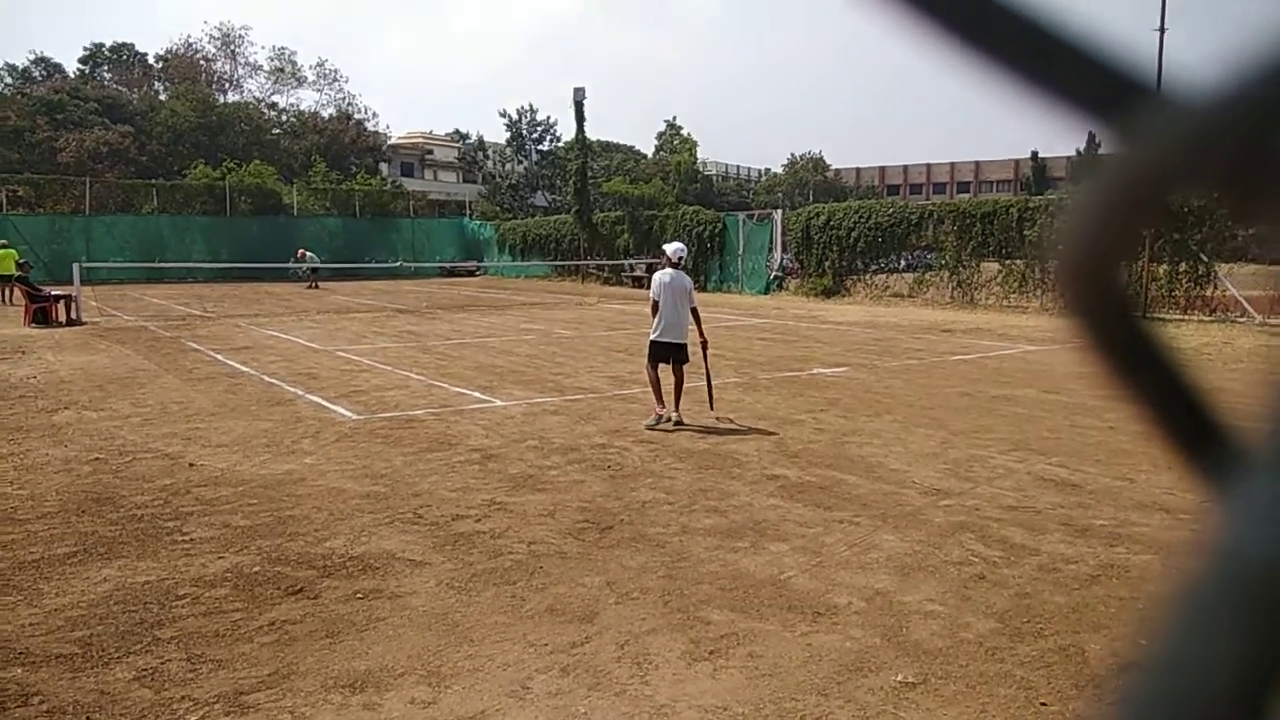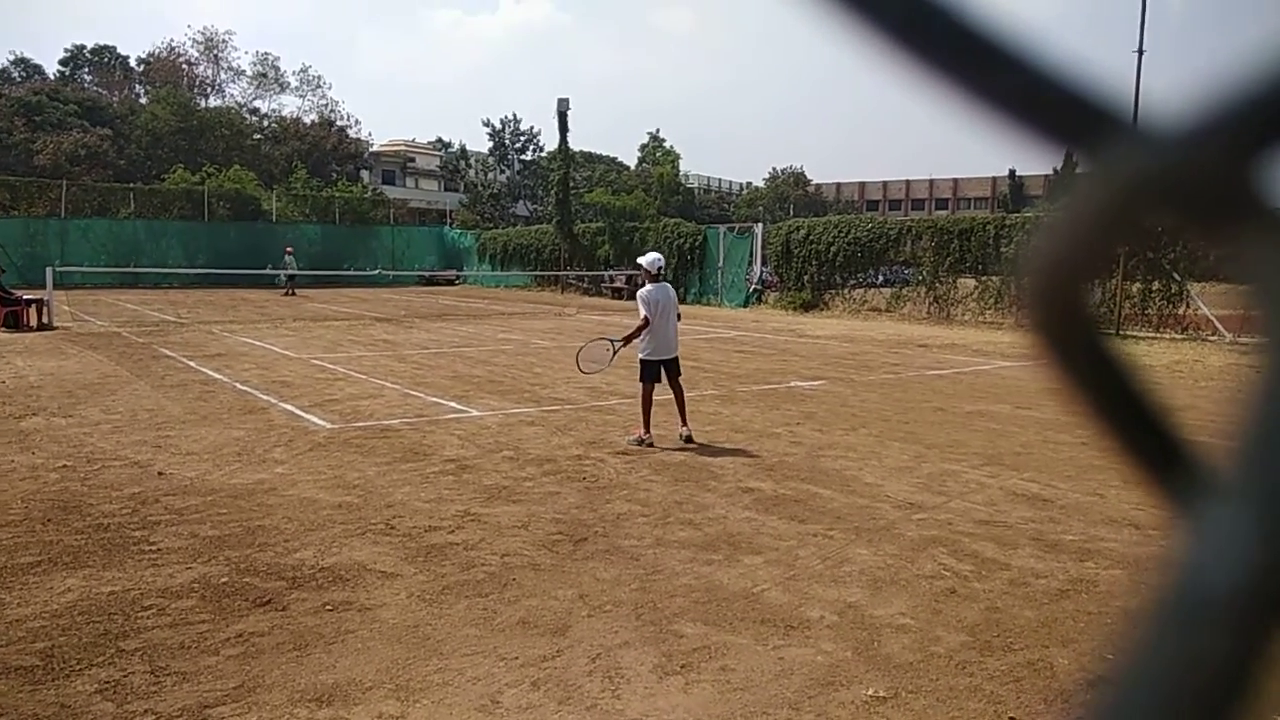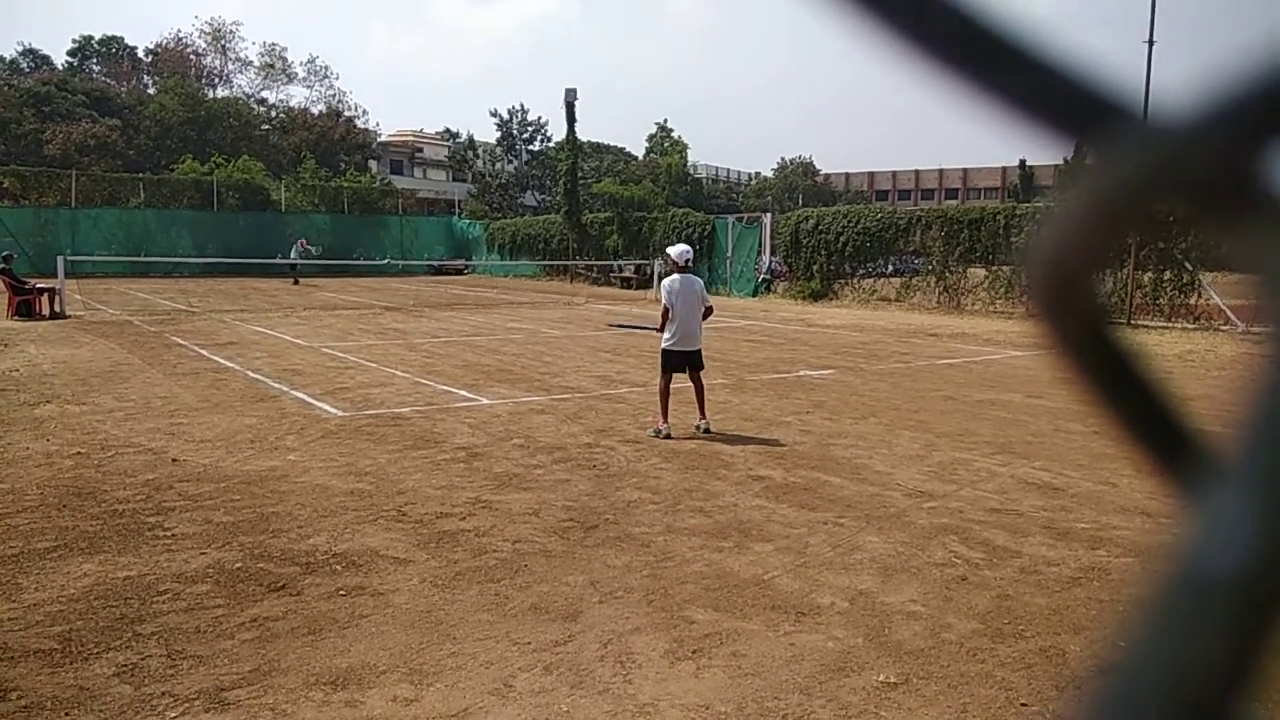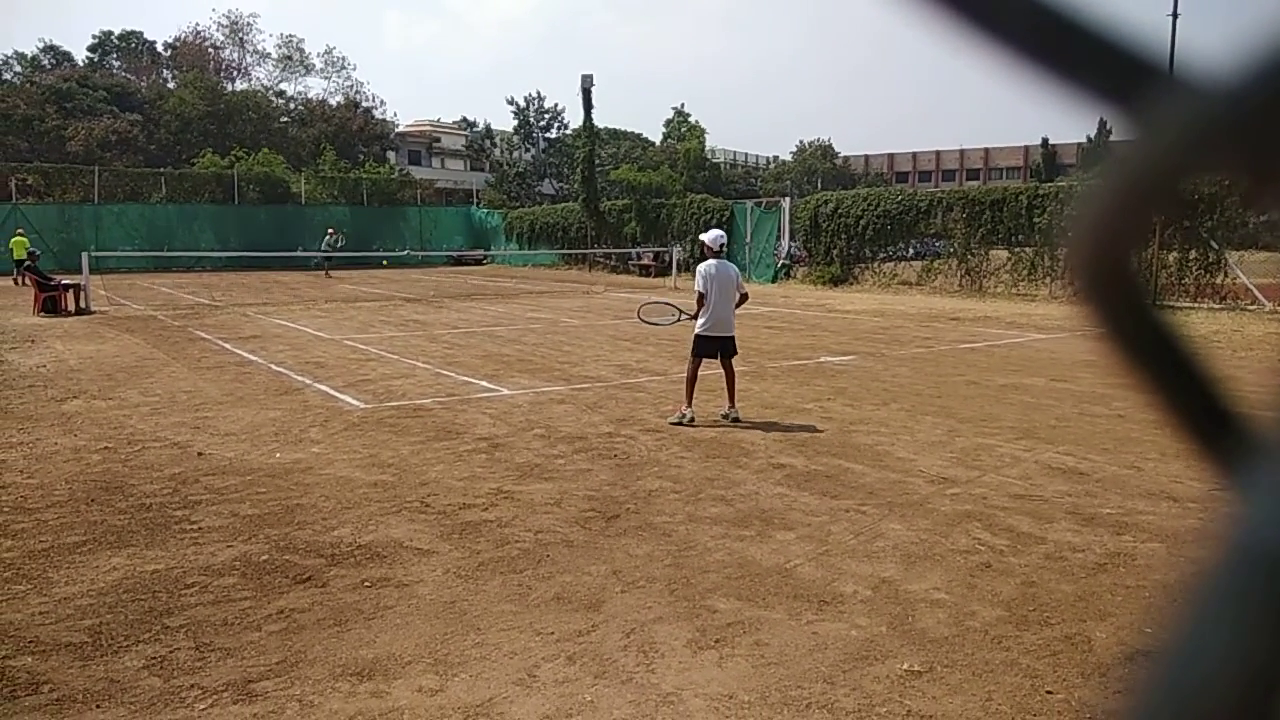
dt=1s
person 1, frame 1
left shoulder: (659, 276)
right shoulder: (687, 280)
left elbow: (654, 304)
right elbow: (694, 310)
left wrist: (655, 322)
right wrist: (701, 334)
left hip: (661, 332)
right hip: (680, 333)
left knee: (652, 367)
right knee: (678, 370)
left ankle: (660, 409)
right ankle: (676, 412)
person 1, frame 2
left shoulder: (643, 293)
right shoulder: (670, 289)
left elbow: (645, 321)
right elbow: (677, 317)
left wrist: (630, 336)
left hip: (650, 349)
right hip: (670, 347)
left knee: (647, 388)
right knee: (675, 384)
left ankle: (646, 433)
right ankle: (685, 427)
person 1, frame 3
left shoulder: (668, 283)
right shoulder: (698, 282)
left elbow: (666, 310)
right elbow: (709, 309)
left wrist: (662, 326)
left hip: (673, 339)
right hip: (694, 339)
left knee: (665, 378)
right knee: (696, 377)
left ankle: (664, 424)
right ankle: (703, 419)
person 1, frame 4
left shoulder: (703, 268)
right shoulder: (733, 268)
left elbow: (700, 296)
right elbow: (744, 296)
left wrist: (698, 312)
left hip: (707, 325)
right hip: (727, 325)
left knee: (694, 363)
right knee: (727, 363)
left ankle: (687, 409)
right ankle: (731, 409)
